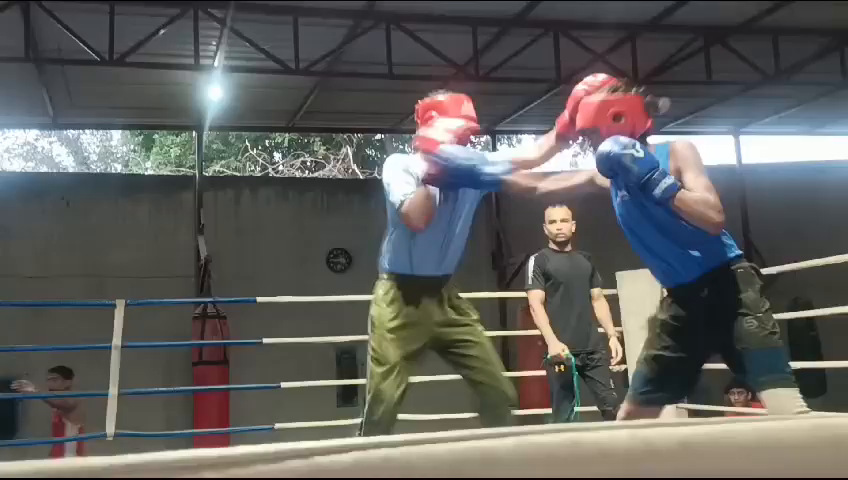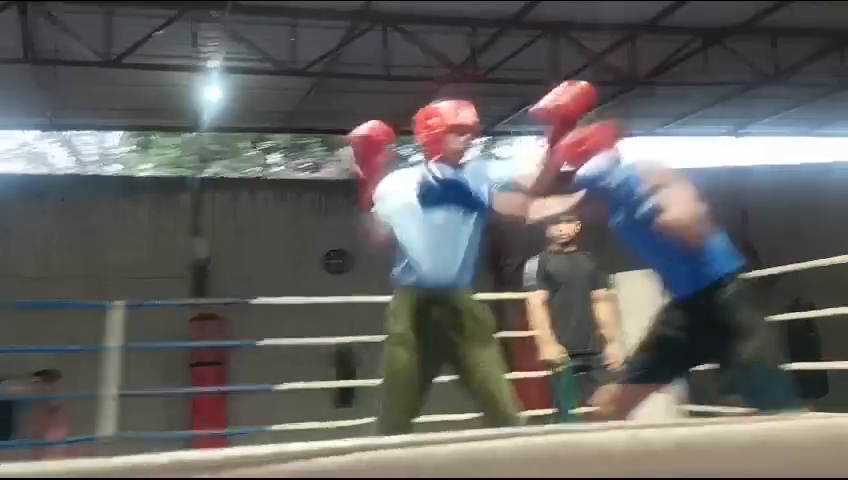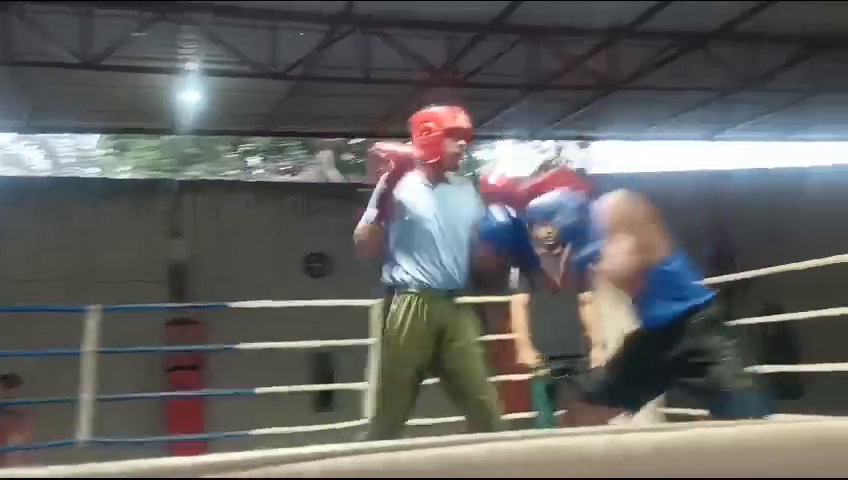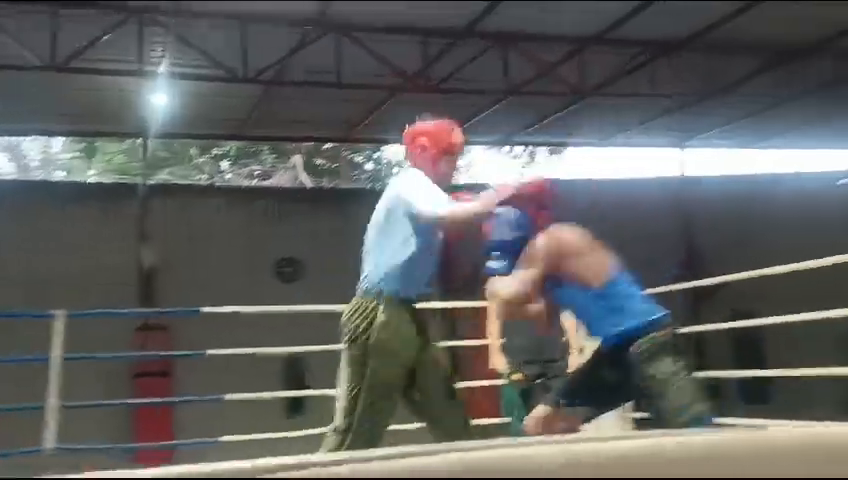
dt=0.1s
person 1, frame 1
left shoulder: (473, 164)
right shoulder: (399, 165)
left elbow: (529, 158)
right elbow: (416, 219)
right wrist: (433, 163)
left hip: (445, 296)
right hip: (402, 296)
left knee: (498, 395)
right knee: (382, 405)
person 1, frame 2
left shoulder: (478, 175)
right shoulder: (397, 184)
left elbow: (526, 203)
right elbow: (379, 241)
right wrist: (368, 184)
left hip: (460, 308)
right hip: (413, 308)
left knee: (503, 411)
right knee: (395, 415)
person 1, frame 3
left shoulder: (465, 191)
right shoulder: (404, 185)
right elbow: (365, 247)
right wrist: (385, 192)
left hip: (454, 311)
right hip: (412, 308)
left knee: (486, 415)
right knee: (390, 419)
person 1, frame 4
left shoulder: (424, 191)
right shoulder: (411, 185)
right elbow: (451, 218)
right wrist: (504, 191)
left hip: (406, 318)
right hip: (380, 317)
left knee: (451, 421)
right knee: (359, 428)
person 2, frame 1
left shoulder: (676, 153)
right shoulder: (607, 174)
left elbow: (715, 218)
right elbow: (548, 184)
left wrist: (657, 180)
left hip: (727, 288)
right hip: (682, 300)
left knee: (786, 410)
person 2, frame 2
left shoulder: (658, 174)
right shoulder: (607, 191)
left elbow: (692, 235)
left wrist: (634, 200)
left hip: (723, 300)
right hip: (684, 308)
left knee: (780, 415)
right knee: (608, 404)
person 2, frame 3
left shoulder: (617, 207)
right shoulder: (589, 223)
left elbow: (625, 283)
left wrist: (584, 242)
left hip: (694, 329)
right hip: (655, 335)
person 2, frame 4
left shoulder: (549, 242)
right shoulder: (553, 244)
left elbow: (505, 302)
left wrist: (499, 262)
left hip: (646, 348)
right hip: (615, 353)
right knee: (538, 426)
person 3, frame 1
left shoulder: (585, 260)
right shoulder: (538, 261)
left elbow: (598, 300)
right elbow: (536, 304)
left wrist: (613, 336)
right wrist: (552, 341)
left hip: (593, 348)
right hip: (561, 348)
left knee: (611, 406)
right knee: (564, 413)
person 3, frame 2
left shoulder: (589, 261)
right shoulder: (539, 262)
left elbow: (602, 301)
right elbow: (536, 305)
left wrist: (613, 341)
right wrist: (548, 344)
left hip: (594, 348)
right hip: (561, 351)
right knee: (566, 412)
person 3, frame 3
right shoulder: (523, 265)
left elbow: (587, 304)
right elbow: (519, 307)
left wrist: (596, 345)
right wrist: (524, 347)
left hip: (578, 351)
right hip: (542, 353)
left knee: (591, 409)
right knee: (546, 411)
person 3, frame 4
right shoulder: (503, 267)
left elbow: (566, 310)
right elbow: (495, 312)
left wrist: (576, 349)
right wrist: (495, 351)
left hip: (556, 357)
right hip: (520, 358)
right knee: (521, 419)
